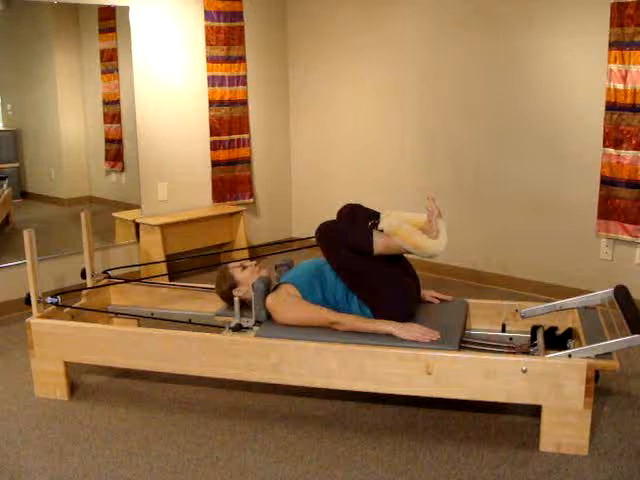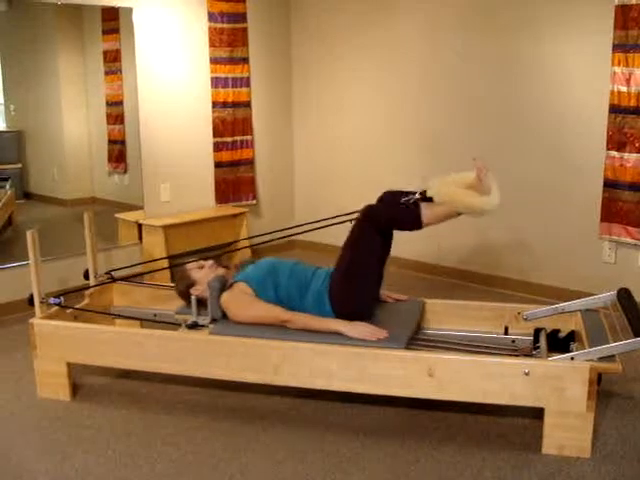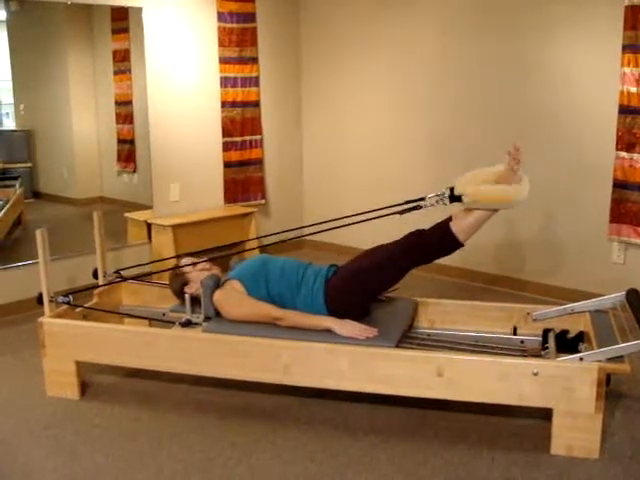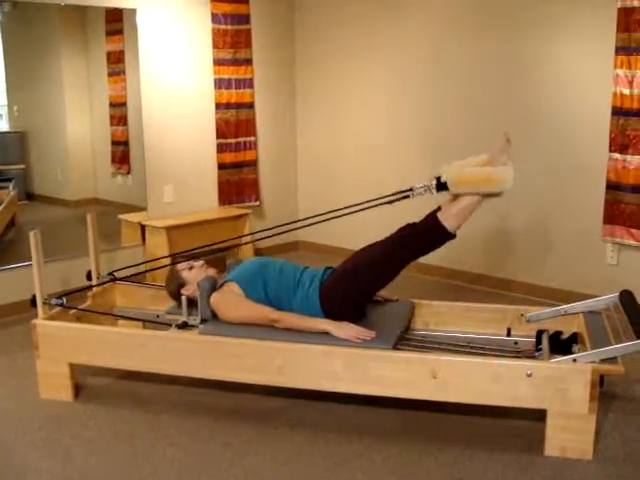
dt=1s
person 1, frame 1
left shoulder: (289, 282)
right shoulder: (277, 303)
right elbow: (335, 320)
left wrist: (416, 292)
right wrist: (394, 327)
right hip: (391, 303)
left knee: (349, 213)
right knee: (329, 232)
left ankle: (422, 233)
right ankle: (416, 242)
person 1, frame 2
left shoulder: (245, 276)
right shoulder: (232, 300)
right elbow: (285, 318)
left wrist: (367, 289)
right wrist: (343, 325)
left hip: (335, 286)
right hip: (339, 303)
left knee: (388, 201)
right knee: (373, 215)
left ankle: (465, 196)
person 1, frame 3
left shoulder: (241, 275)
right shoulder: (224, 298)
right elbow: (277, 316)
left wrist: (374, 286)
right wrist: (334, 324)
left hip: (335, 281)
right hip: (335, 299)
left knee: (419, 243)
right knee: (415, 247)
person 1, frame 4
left shoulder: (242, 277)
right shoulder: (222, 302)
right elbow: (274, 317)
left wrist: (371, 281)
right wrist: (331, 325)
left hip: (332, 283)
right hip: (329, 297)
left knee: (408, 237)
right knee: (407, 241)
right ankle: (481, 188)
